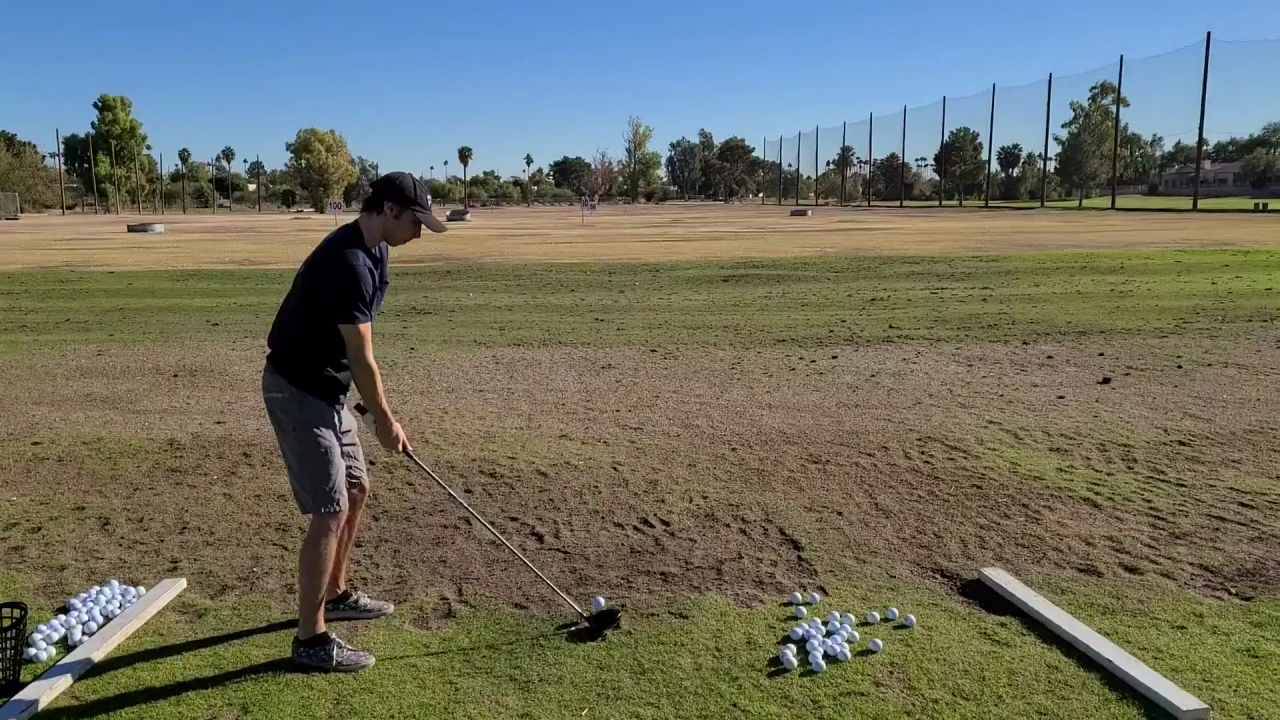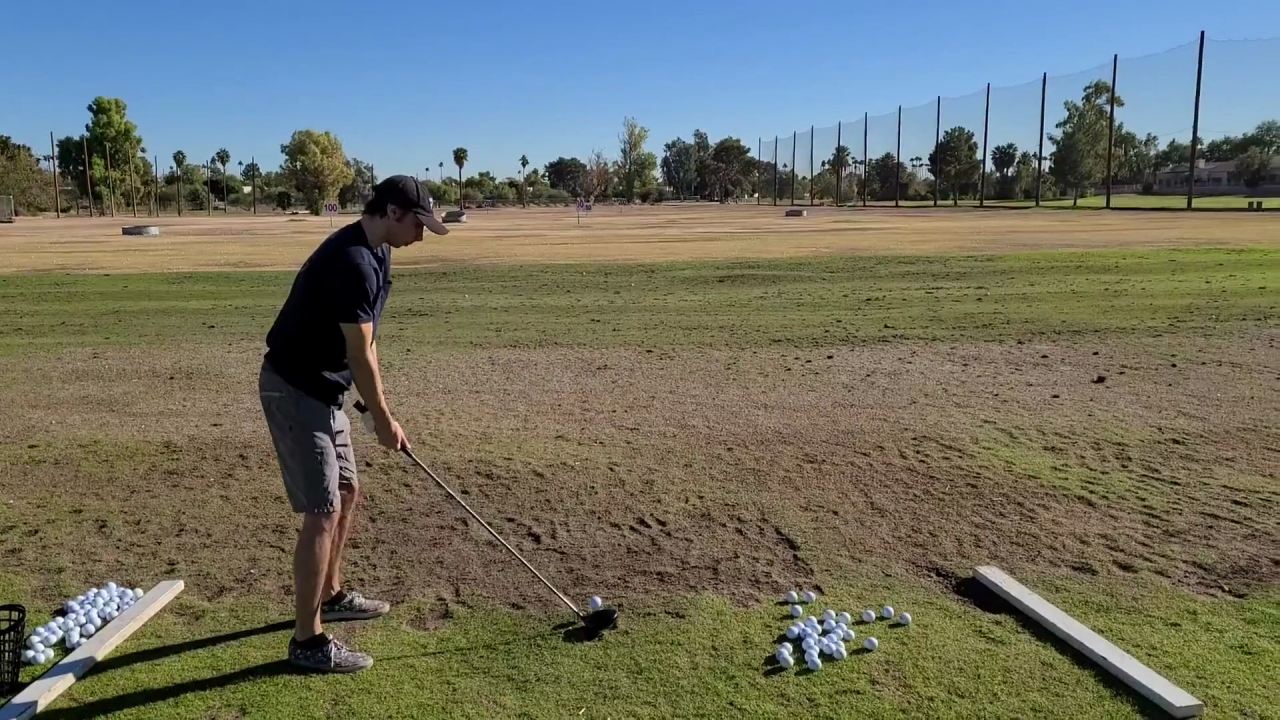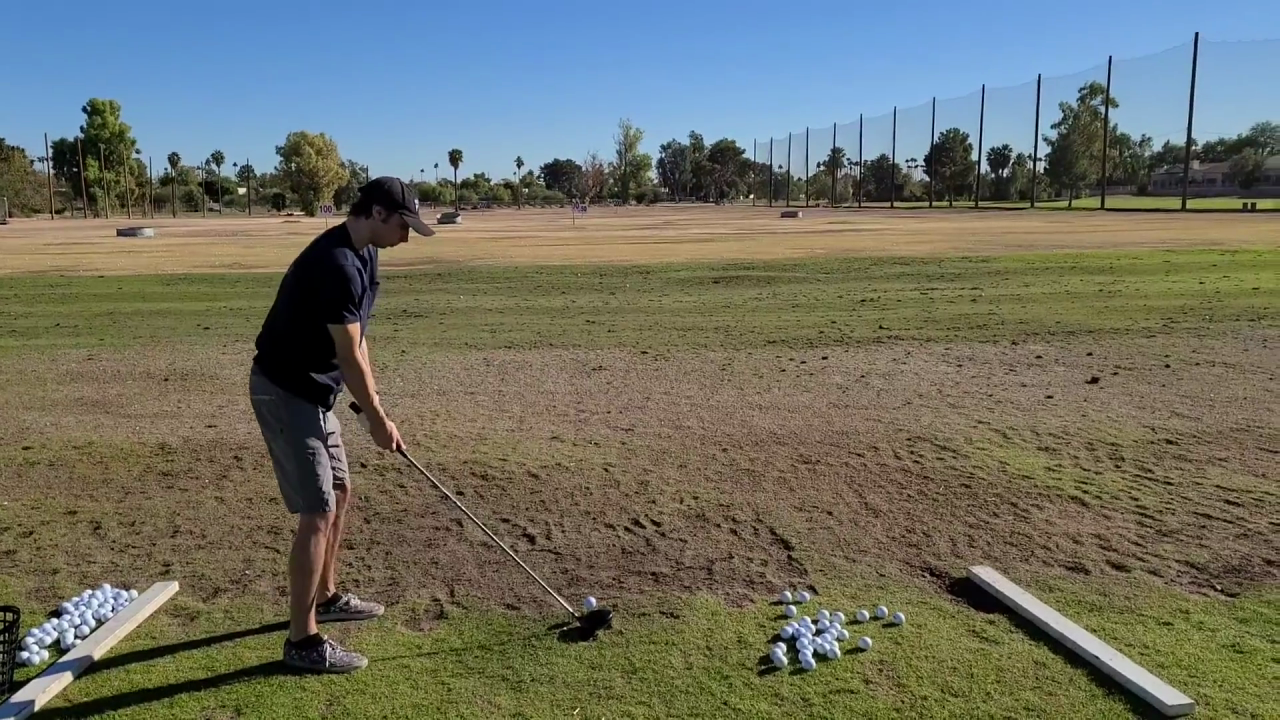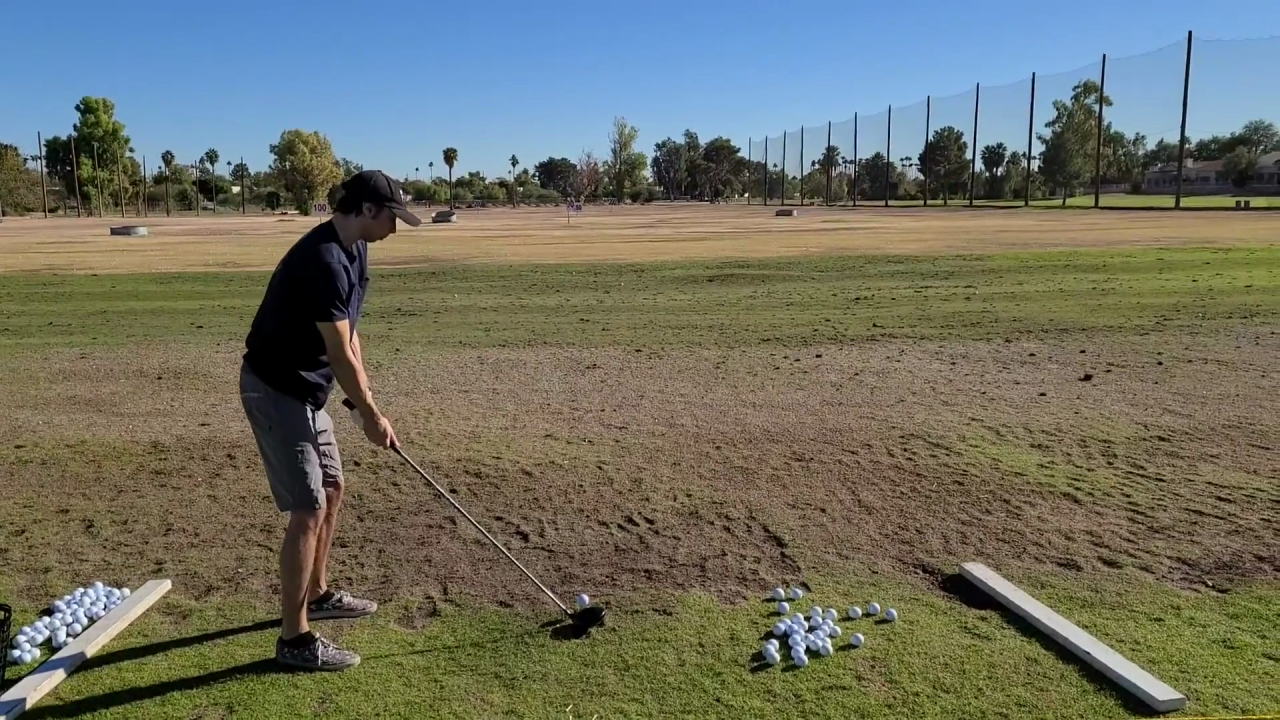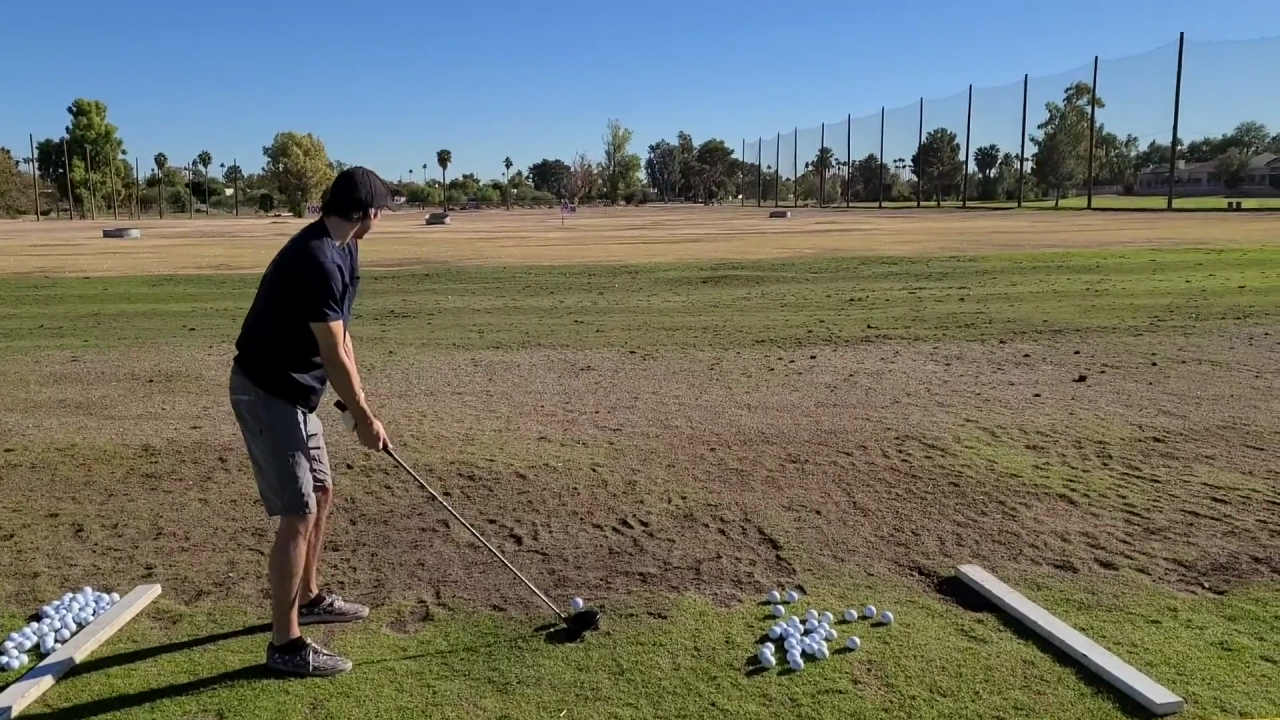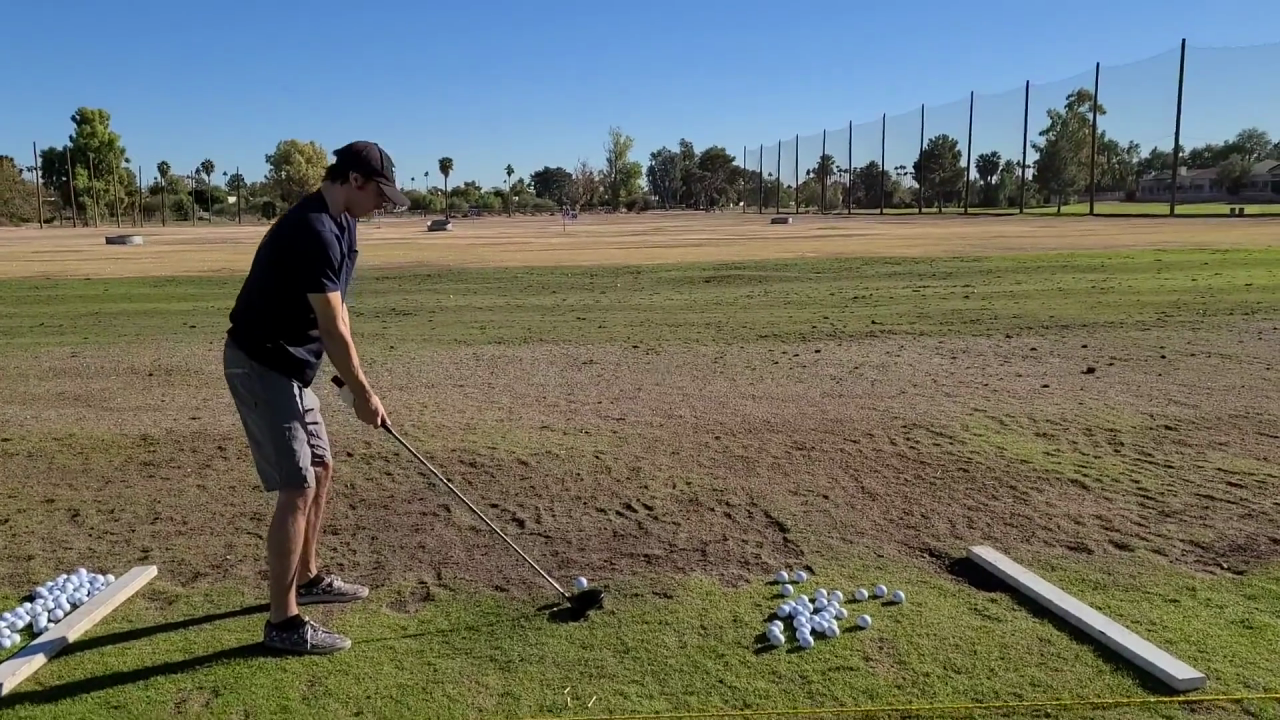
dt=0.5s
person 1, frame 1
left shoulder: (372, 251)
right shoulder: (348, 263)
right elbow: (360, 355)
left wrist: (377, 408)
right wrist: (386, 420)
left hip: (326, 389)
right hip: (299, 391)
left knee: (356, 491)
right knee: (330, 511)
left ankle: (335, 593)
right ankle: (311, 637)
person 1, frame 2
left shoulder: (374, 252)
right shoulder: (352, 262)
left elbow: (365, 341)
right elbow: (360, 356)
left wrist: (379, 406)
right wrist: (383, 419)
left hip: (320, 387)
right hip: (295, 389)
left knee: (346, 492)
right knee: (322, 512)
left ankle: (330, 594)
right ankle: (307, 639)
person 1, frame 3
left shoulder: (362, 254)
right shoulder: (337, 264)
left elbow: (356, 342)
right elbow: (349, 357)
left wrist: (372, 407)
right wrist: (378, 419)
left hip: (312, 389)
right hip: (286, 391)
left knee: (339, 493)
right knee: (318, 512)
left ankle: (326, 595)
right ankle: (302, 639)
person 1, frame 4
left shoulder: (352, 250)
right shoulder: (323, 261)
left elbow: (348, 334)
right elbow: (340, 354)
left wrist: (368, 400)
right wrist: (371, 416)
left hip: (305, 387)
right hip: (277, 390)
left knee: (331, 490)
right knee: (308, 510)
left ankle: (318, 593)
right ankle: (295, 638)
person 1, frame 5
left shoulder: (341, 250)
right shoulder: (317, 261)
left elbow: (340, 338)
right elbow: (333, 355)
left wrist: (359, 404)
right wrist: (365, 418)
left hip: (294, 390)
right hip: (268, 392)
left knee: (320, 493)
right knee: (298, 514)
left ankle: (309, 597)
right ankle: (286, 644)
person 1, frame 6
left shoulder: (339, 223)
right shoulder: (313, 231)
left elbow: (334, 313)
right elbow: (333, 328)
left wrist: (355, 383)
right wrist: (363, 393)
left hip: (290, 364)
right hip: (262, 366)
left knee: (320, 470)
right knee: (297, 488)
left ankle: (307, 577)
right ankle: (283, 622)
